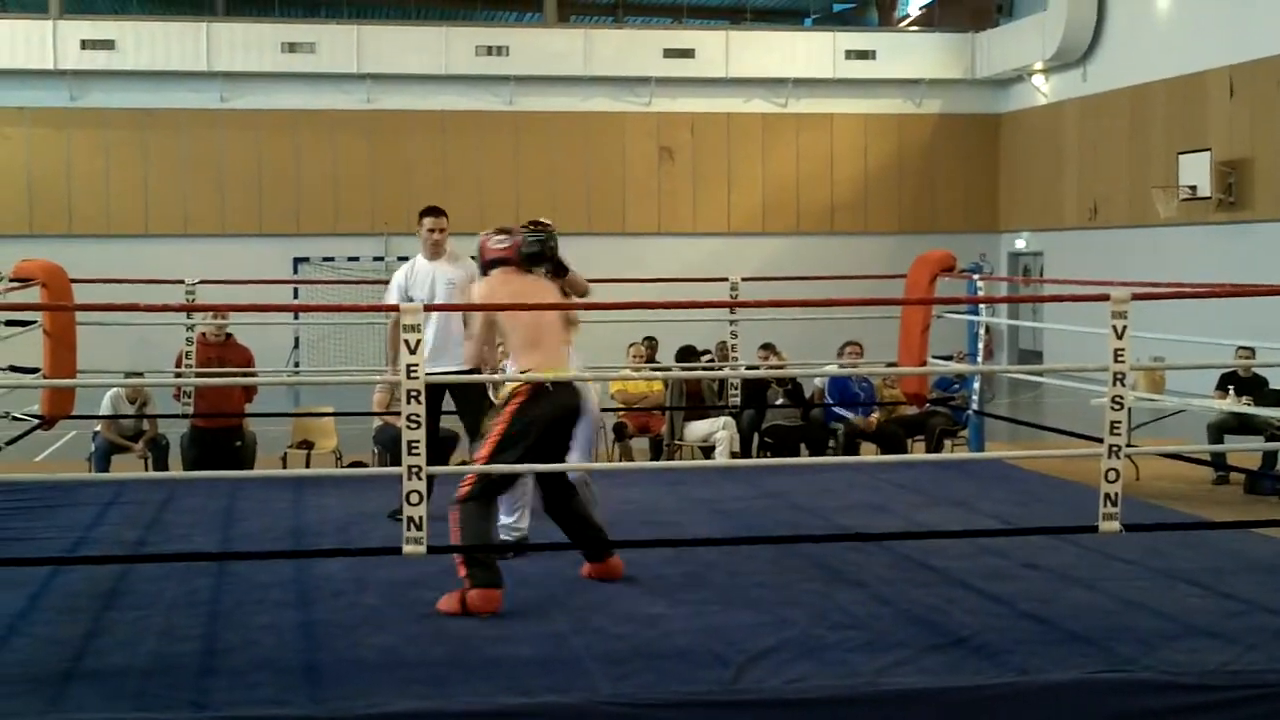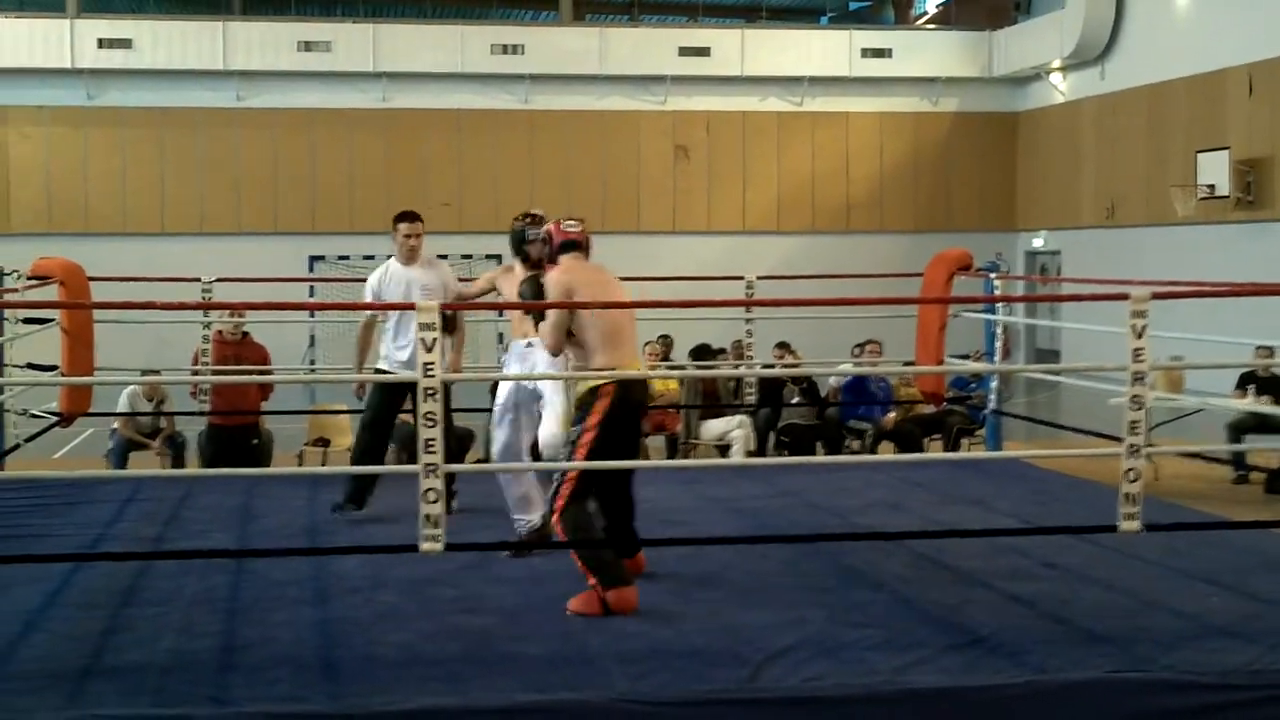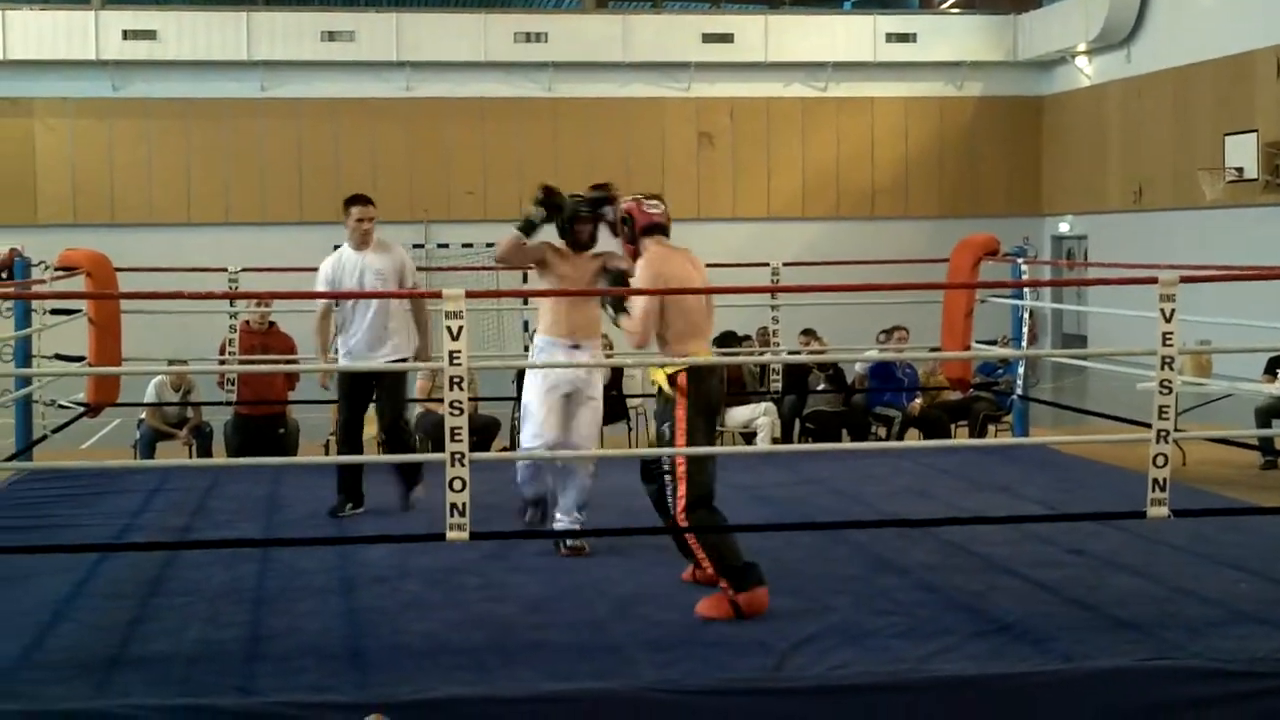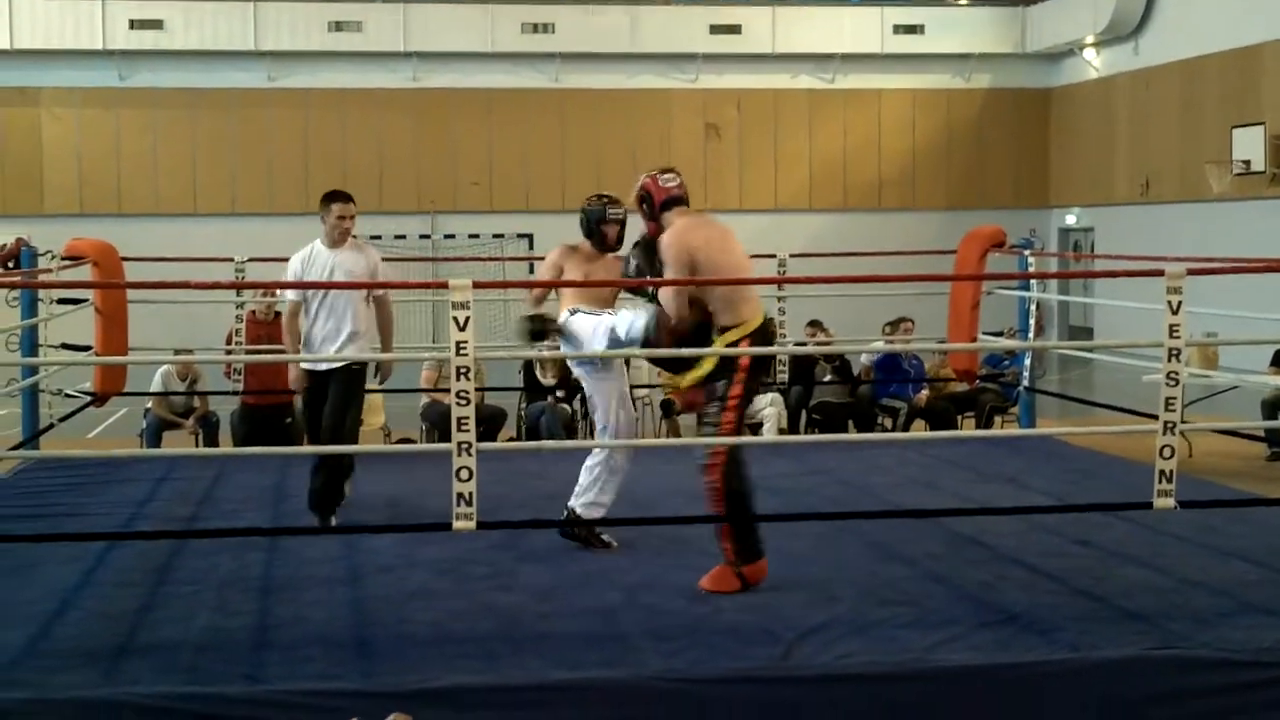
dt=0.4s
person 1, frame 1
left shoulder: (482, 290)
right shoulder: (545, 286)
left elbow: (477, 360)
left hip: (533, 396)
right hip: (567, 394)
left knee: (473, 494)
right knee: (555, 483)
left ankle: (481, 589)
right ankle: (603, 559)
person 1, frame 2
left shoulder: (558, 278)
right shoulder: (605, 276)
left elbow: (553, 345)
left wrist: (540, 314)
right wrist: (565, 324)
left hip: (609, 390)
right hip: (636, 385)
left knee: (568, 498)
right knee: (613, 479)
left ankle: (614, 589)
right ankle: (627, 555)
person 1, frame 3
left shoulder: (649, 265)
right shoulder: (688, 259)
left elbow: (639, 337)
left wrist: (618, 308)
left hip: (685, 384)
right hip: (705, 376)
left knee: (686, 500)
right knee: (657, 476)
left ankle: (745, 590)
right ankle: (713, 562)
person 1, frame 4
left shoulder: (673, 239)
right shoulder: (710, 224)
left elbow: (677, 313)
left wrist: (649, 277)
right wrist: (653, 269)
left hip: (741, 347)
right hip: (749, 331)
left knee: (719, 460)
right knee: (661, 340)
left ankle: (745, 562)
person 2, frame 1
left shoulder: (560, 279)
left elbow: (581, 290)
left wrist: (555, 264)
left knee: (585, 405)
left ankle: (576, 475)
right ankle: (513, 533)
person 2, frame 2
right shoulder: (502, 275)
right elbow: (466, 295)
left hip: (549, 357)
right hip: (516, 361)
left knee: (553, 436)
right knee: (506, 451)
right ankle: (530, 525)
person 2, frame 3
left shoulder: (601, 260)
right shoulder: (546, 253)
left elbow: (634, 265)
right elbow: (502, 256)
right wrist: (533, 218)
left hip: (588, 360)
right hip: (548, 354)
left knee: (583, 451)
right knee: (540, 443)
left ankle: (568, 526)
right ankle: (535, 496)
person 2, frame 4
left shoulder: (619, 265)
right shoulder: (566, 255)
right elbow: (534, 298)
right wrist: (536, 320)
left hip: (606, 347)
right hip: (578, 330)
left knee: (615, 440)
right knee: (632, 324)
left ankle: (580, 516)
person 3, frame 1
left shoulder: (465, 266)
right shoulder: (406, 273)
right elbow: (396, 322)
right wrist: (393, 368)
left hip: (464, 364)
right hip: (424, 367)
left knee: (480, 427)
right knee: (423, 435)
person 3, frame 2
left shoulder: (441, 271)
right shoulder: (380, 277)
left elbow: (456, 315)
right elbow: (367, 325)
left wrist: (456, 355)
right wrist: (358, 371)
right hip: (390, 366)
right knee: (371, 426)
left ankle: (444, 493)
right ankle: (356, 496)
person 3, frame 3
left shoulder: (395, 255)
right shoulder: (332, 265)
left elbow: (415, 299)
right elbow: (324, 315)
left wrist: (422, 341)
right wrist: (323, 361)
left hip: (391, 355)
right hip: (351, 359)
left knee: (392, 424)
right knee: (347, 430)
left ankle: (410, 481)
right ankle: (350, 496)
person 3, frame 4
left shoulder: (368, 257)
right shoulder: (302, 261)
left elbow: (382, 306)
right elbow: (291, 315)
left wrist: (387, 354)
right wrist: (293, 363)
left hip: (350, 359)
right hip: (312, 363)
left knee: (336, 433)
right knee: (319, 434)
left ankle: (325, 505)
right ankle: (340, 477)
